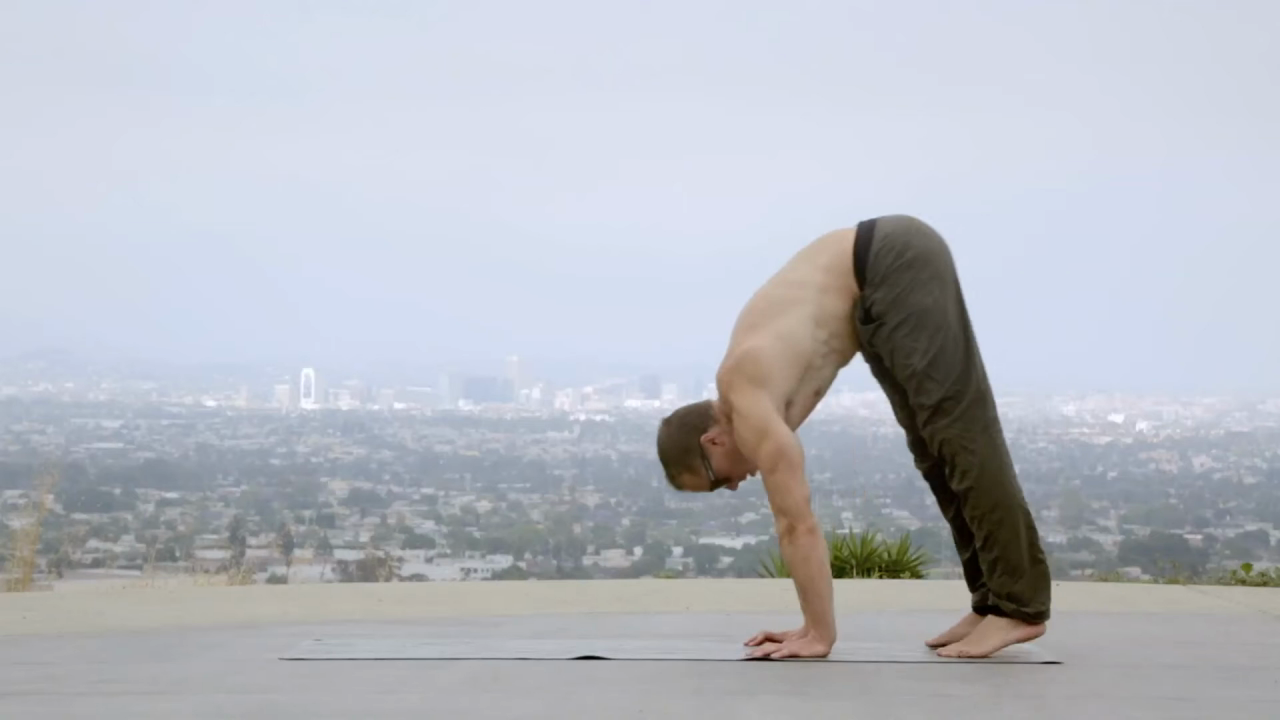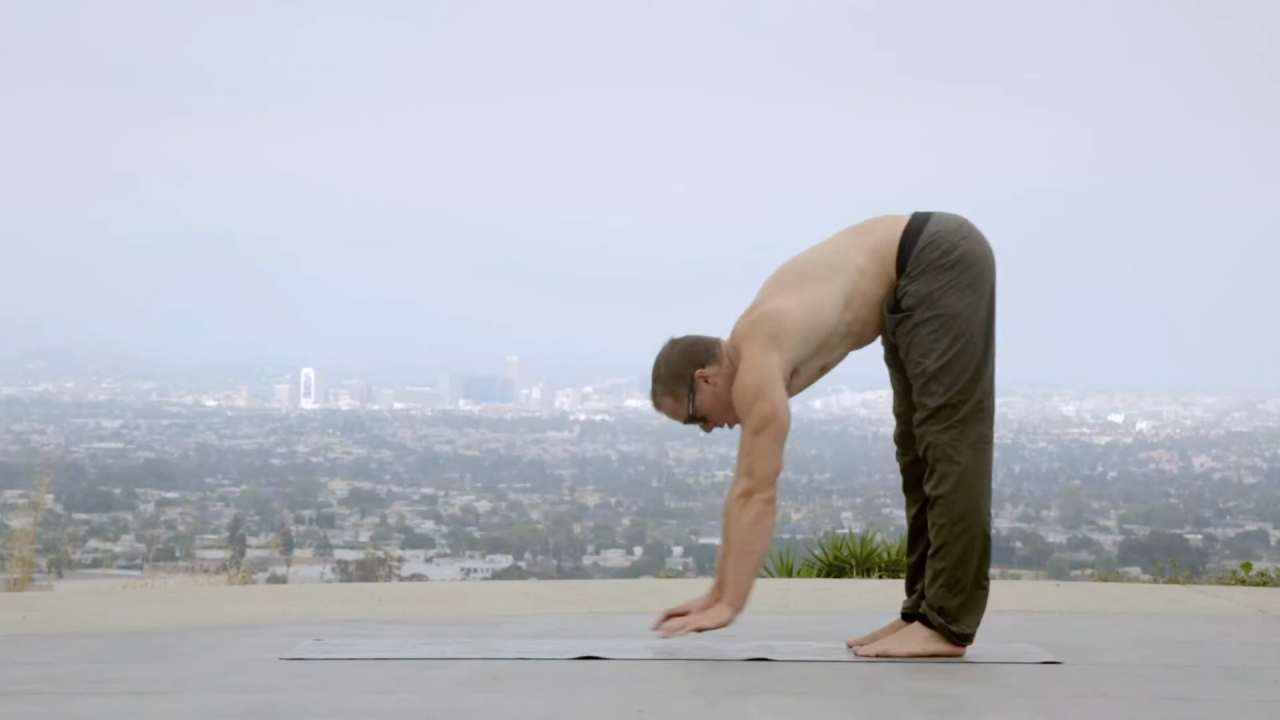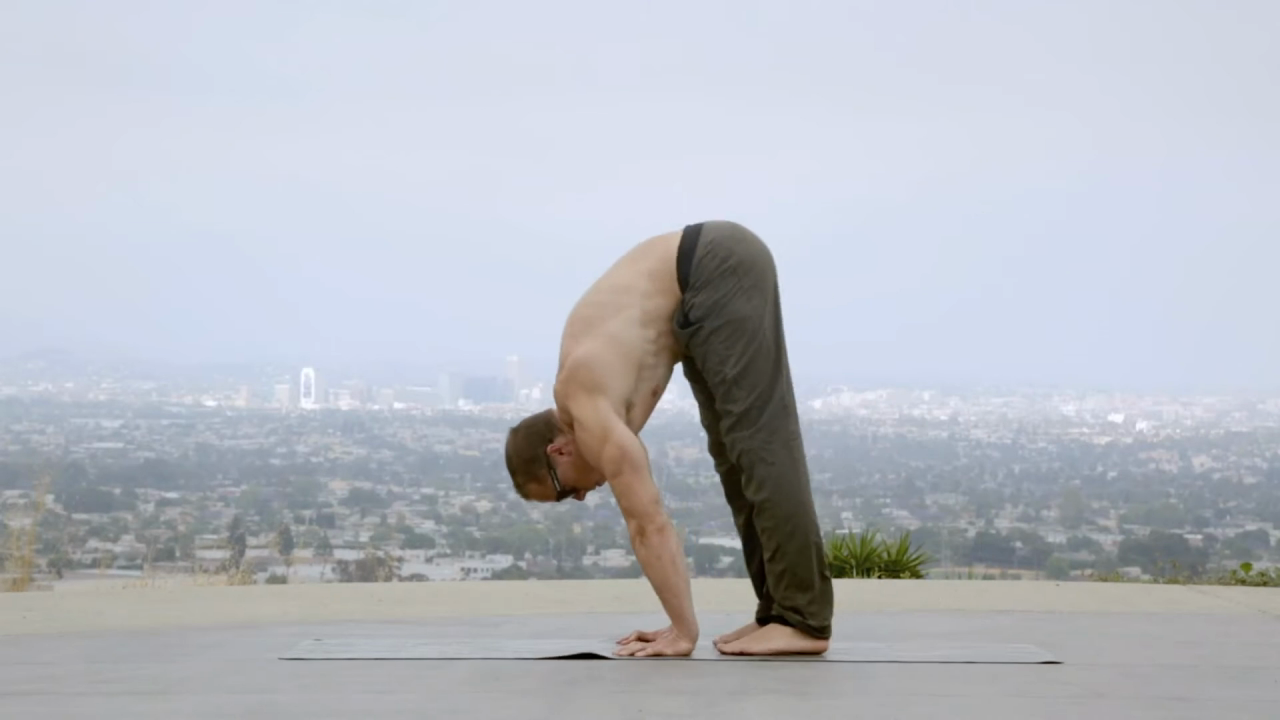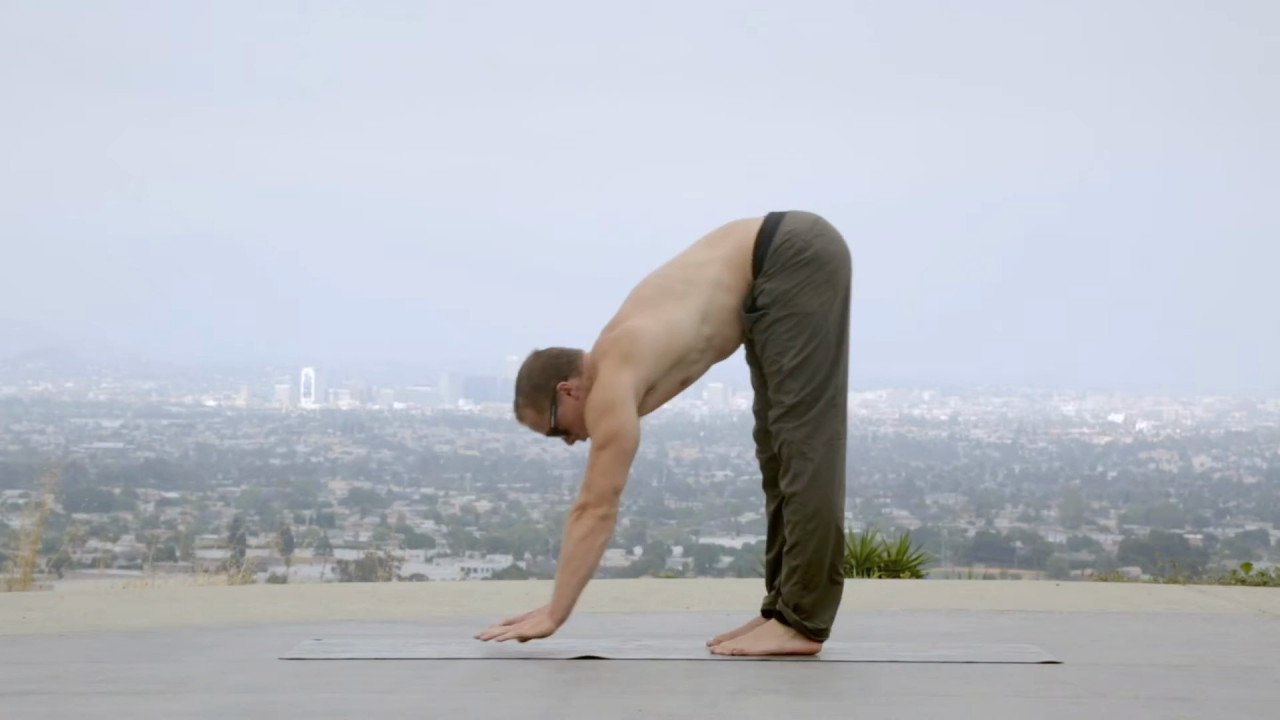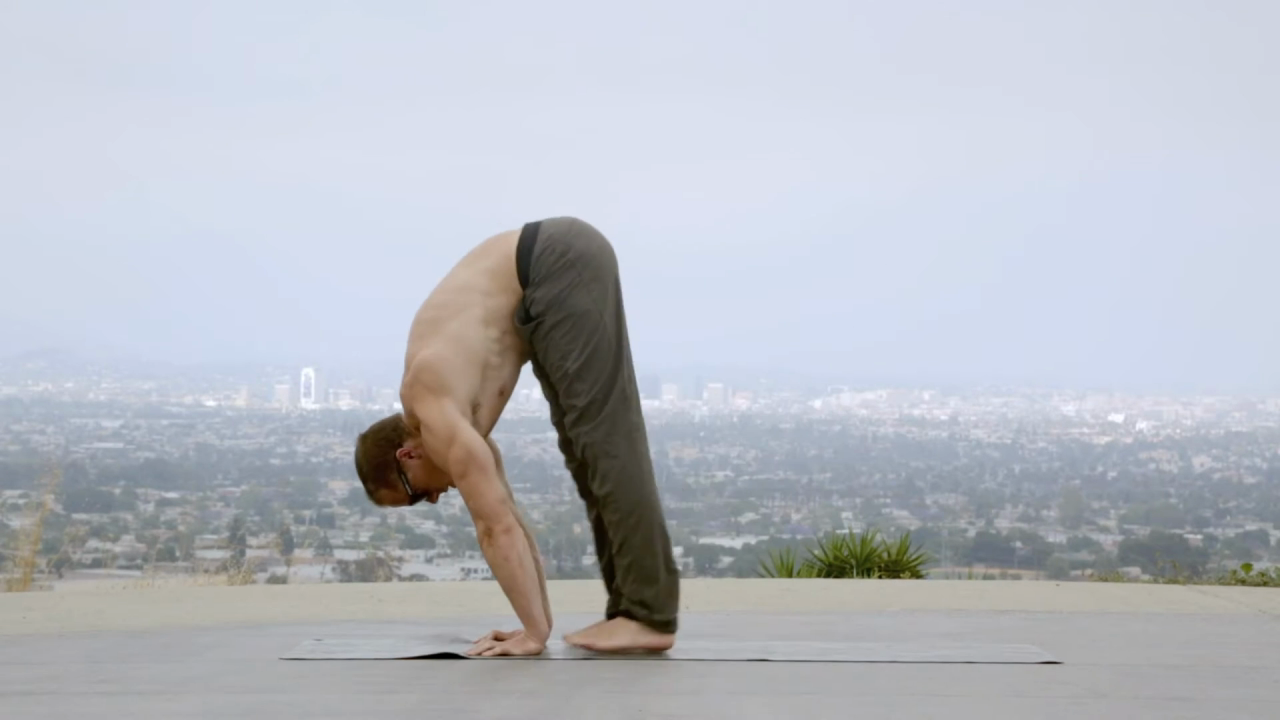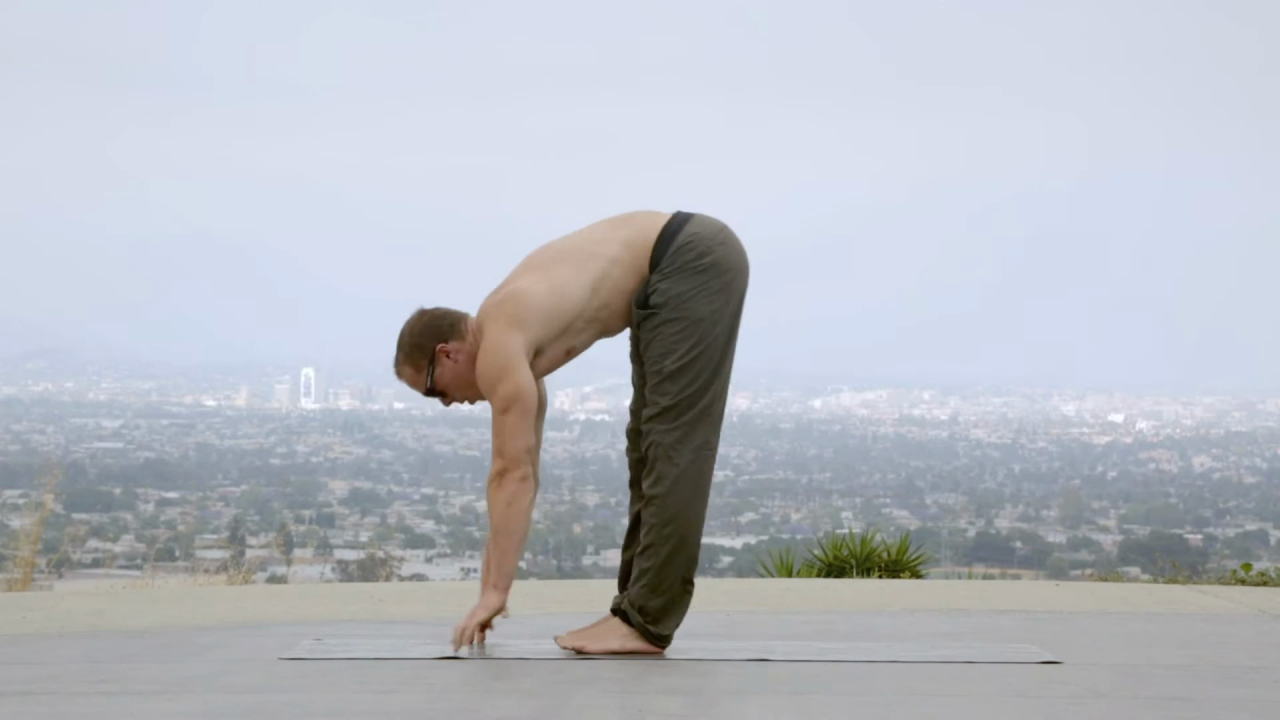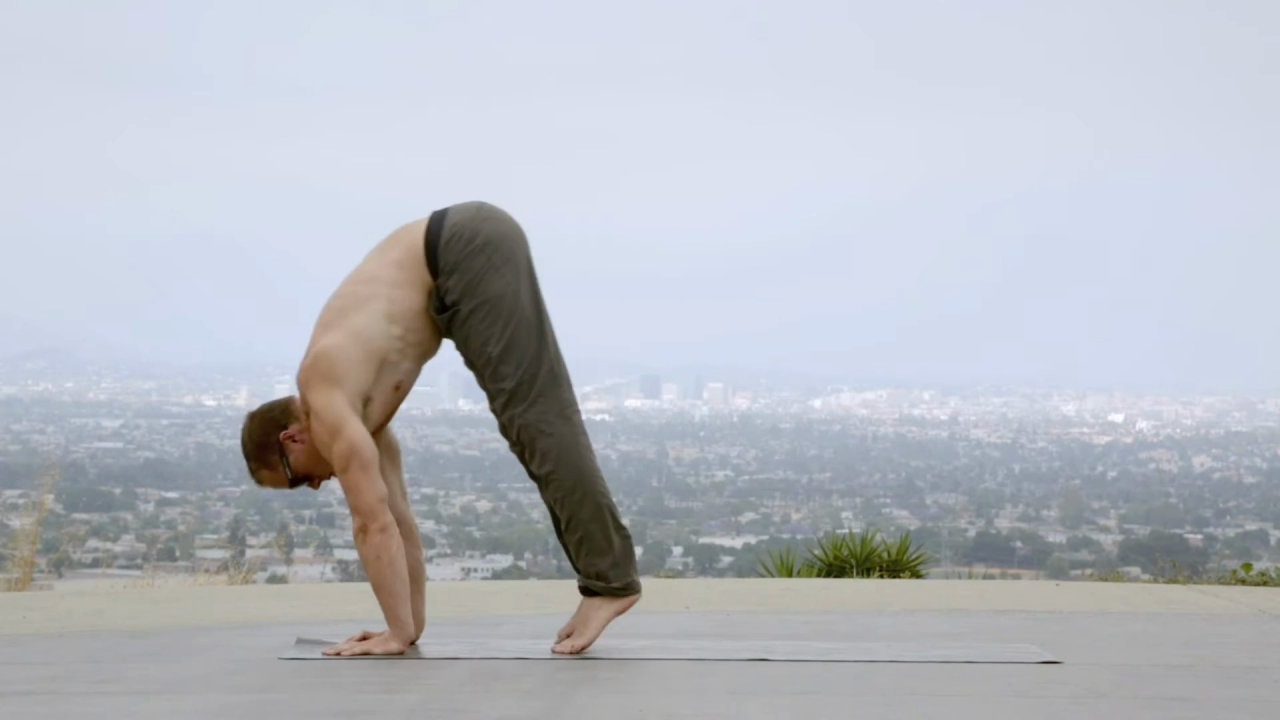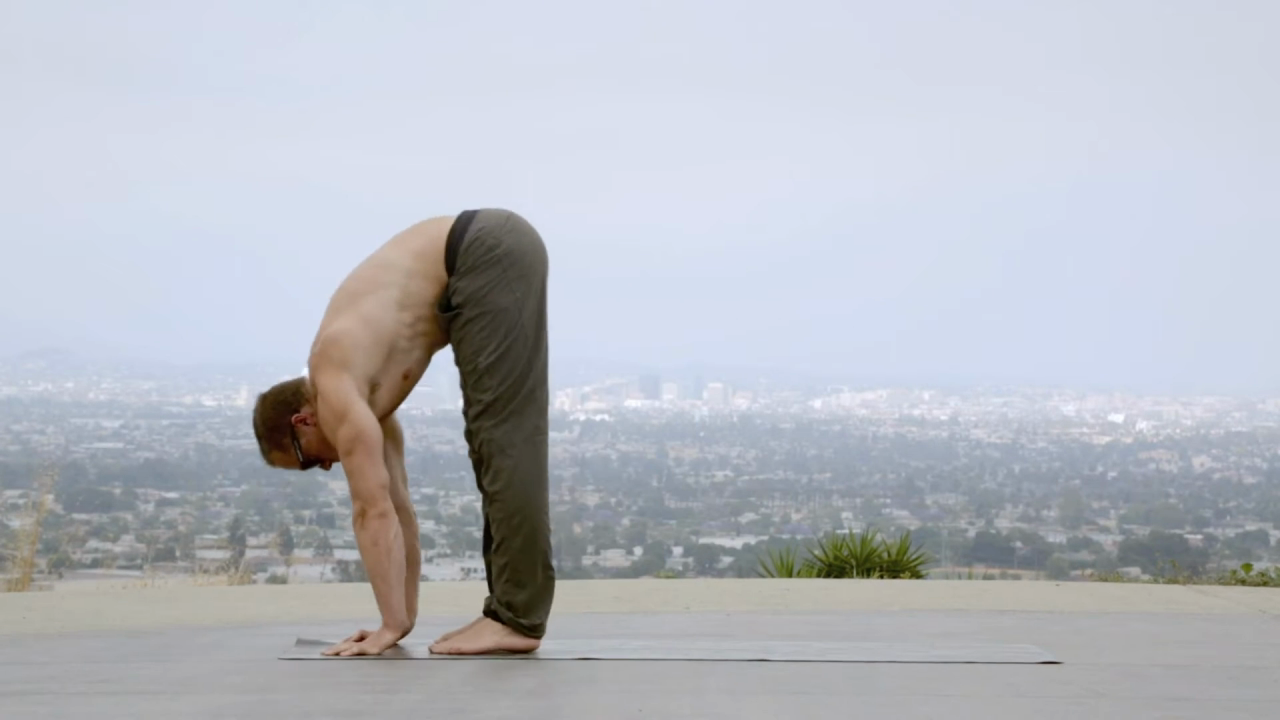
dt=0.5s
person 1, frame 1
left shoulder: (747, 409)
right shoulder: (753, 399)
left elbow: (797, 526)
right elbow: (796, 521)
left wrist: (818, 632)
right wrist: (816, 626)
left hip: (898, 261)
right hip: (887, 268)
left knee: (959, 434)
right knee: (932, 441)
left ankle: (1017, 605)
right ankle: (997, 600)
person 1, frame 2
left shoulder: (754, 371)
right shoulder: (752, 355)
left elbow: (756, 493)
right elbow: (753, 489)
left wrist: (726, 602)
right wrist: (719, 592)
left hip: (939, 259)
right hip: (924, 266)
left knee: (948, 439)
right knee: (921, 445)
left ankle: (947, 621)
right ankle: (927, 611)
person 1, frame 3
left shoulder: (589, 420)
right shoulder: (611, 411)
left elbow: (652, 528)
right elbow: (650, 525)
left wrist: (685, 632)
right wrist: (677, 625)
left hip: (721, 266)
right hip: (719, 272)
left knee: (761, 447)
right knee: (737, 450)
left ankle: (802, 619)
right ankle: (782, 613)
person 1, frame 4
left shoulder: (612, 384)
right shoulder: (617, 380)
left elbow: (595, 508)
right elbow: (599, 507)
left wrist: (552, 613)
right wrist: (554, 608)
left hip: (795, 257)
right hip: (784, 263)
left knee: (802, 439)
right knee: (780, 442)
left ankle: (803, 617)
right ankle: (788, 606)
person 1, frame 5
left shoulder: (436, 423)
right shoulder: (458, 418)
left elbow: (498, 528)
right elbow: (505, 522)
left wrist: (536, 631)
right wrist: (538, 624)
left hip: (561, 261)
right hip: (561, 263)
left knee: (605, 442)
right knee: (588, 446)
left ankle: (649, 613)
right ankle: (633, 608)
person 1, frame 6
left shoulder: (498, 348)
right shoulder: (513, 342)
left elbow: (512, 473)
right elbow: (522, 471)
left wrist: (493, 588)
right wrist: (496, 579)
left hip: (693, 261)
right hip: (687, 260)
left knee: (674, 443)
right knee: (655, 441)
left ankle: (647, 620)
right ankle: (639, 610)
person 1, frame 7
left shoulder: (325, 407)
right shoulder: (359, 411)
left elbow: (375, 525)
right elbow: (396, 519)
left wrist: (401, 631)
right wrist: (406, 625)
left hip: (473, 243)
right hip: (471, 246)
left knee: (532, 419)
right knee: (530, 420)
left ankle: (609, 580)
right ankle: (611, 572)
person 1, frame 8
left shoulder: (334, 393)
right shoulder: (364, 395)
left elbow: (374, 512)
right elbow: (396, 506)
left wrist: (390, 625)
right wrist: (403, 617)
left hip: (489, 252)
left knee: (504, 438)
right knee: (498, 440)
left ankle: (517, 617)
right ankle: (515, 610)
